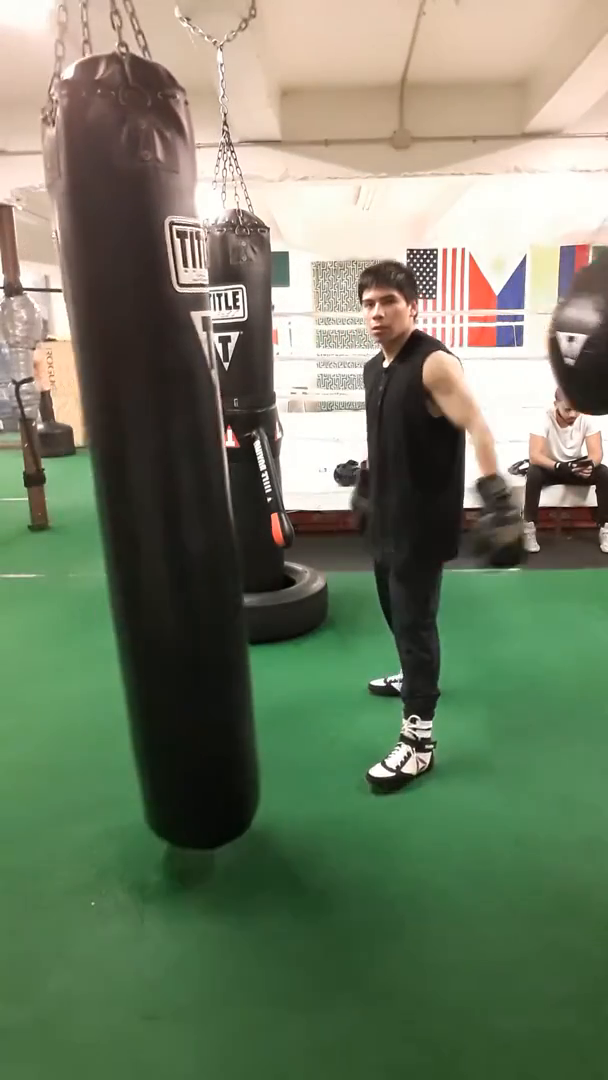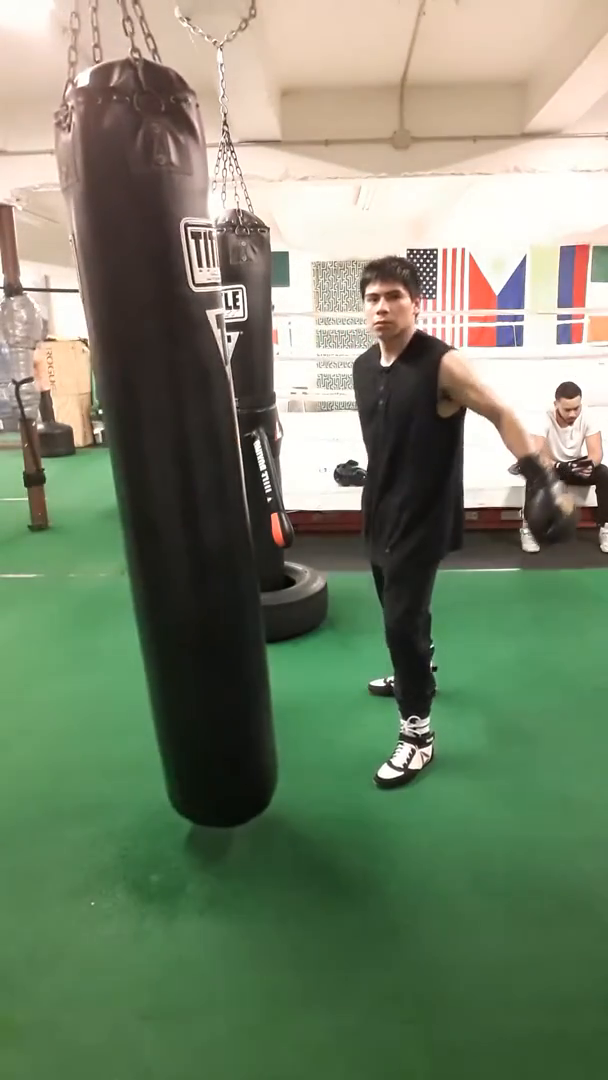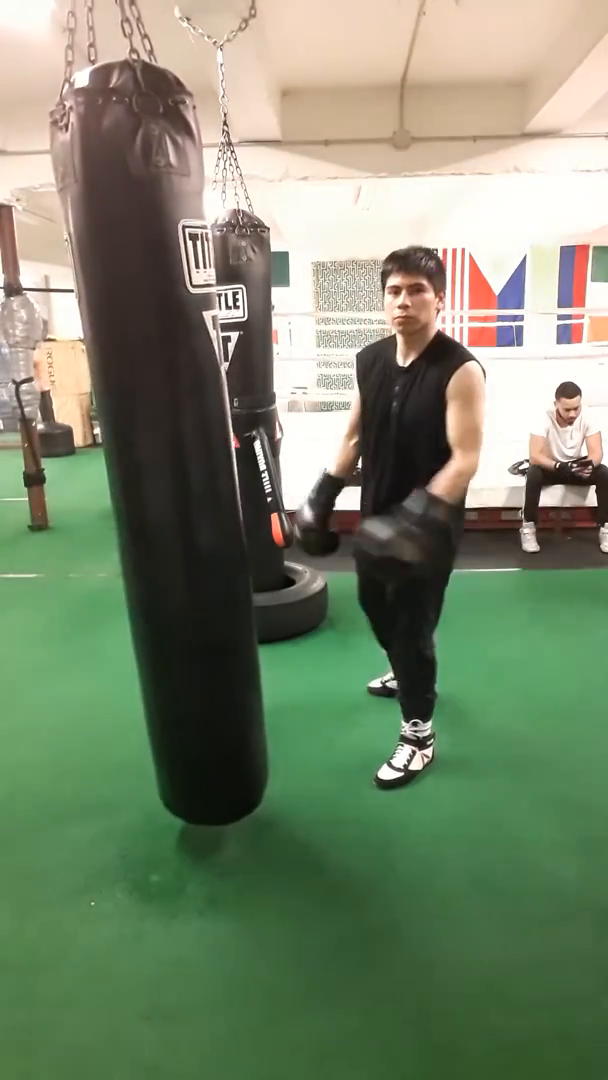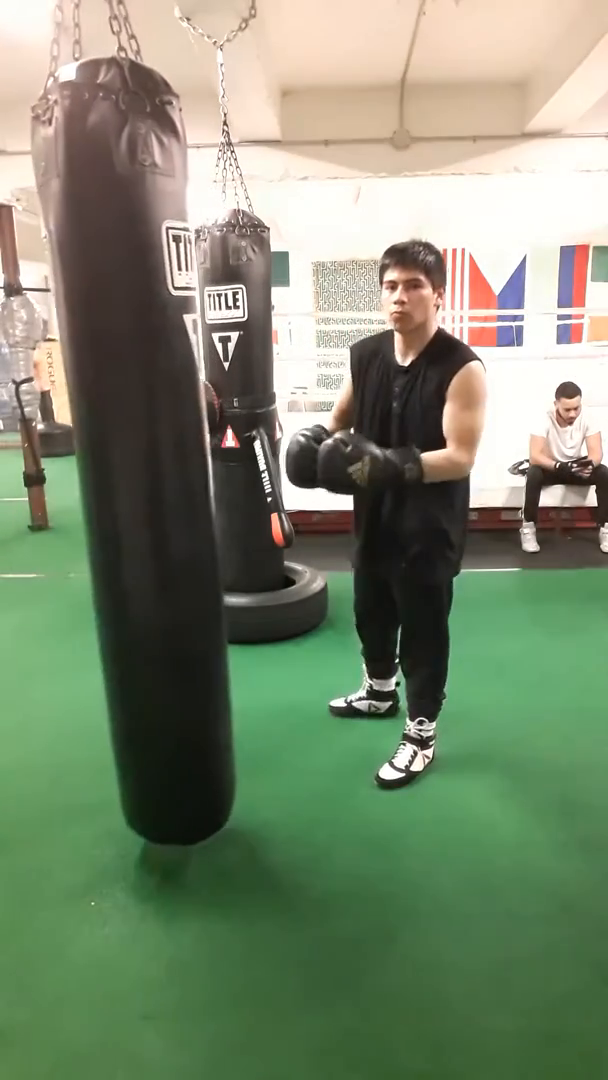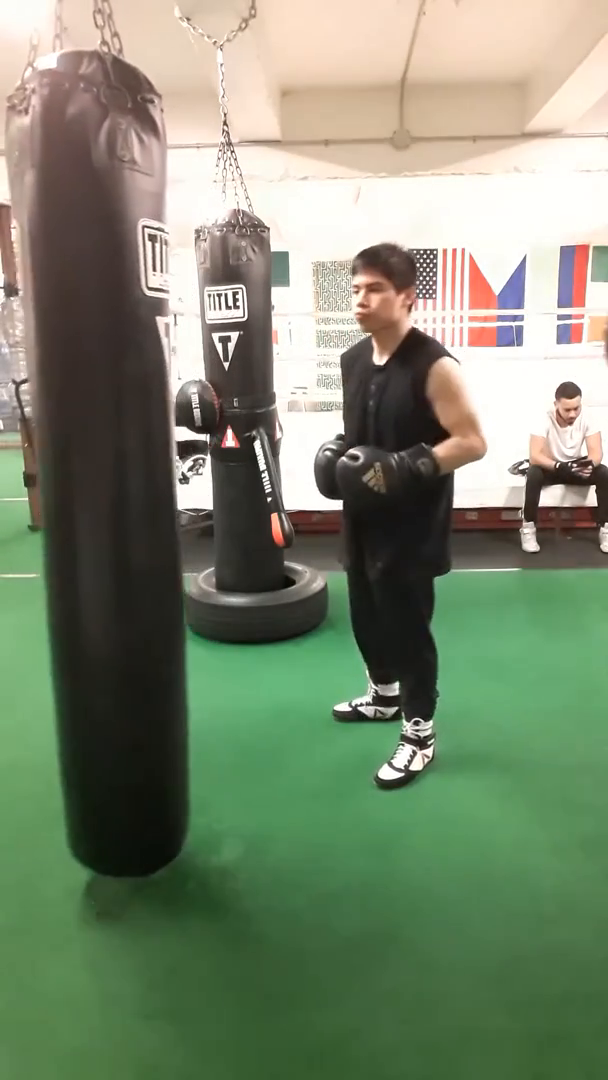
dt=0.3s
person 1, frame 1
left shoulder: (433, 362)
right shoulder: (374, 368)
left elbow: (478, 431)
left wrist: (500, 503)
right wrist: (370, 485)
left hip: (424, 519)
right hip: (391, 513)
left knee: (414, 618)
right knee: (394, 608)
left ankle: (418, 739)
right ankle: (415, 677)
person 1, frame 2
left shoulder: (442, 364)
right shoulder: (363, 367)
left elbow: (503, 417)
left wrist: (541, 480)
left hip: (424, 514)
right hip: (383, 510)
left knee: (401, 621)
right knee: (403, 608)
left ankle: (418, 734)
right ankle: (416, 674)
person 1, frame 3
left shoulder: (461, 371)
right shoulder: (370, 360)
left elbow: (465, 457)
left wrist: (415, 520)
right wrist: (322, 496)
left hip: (422, 530)
right hip: (377, 519)
left knee: (410, 630)
right knee: (376, 609)
left ankle: (418, 737)
right ankle: (407, 674)
person 1, frame 4
left shoulder: (461, 369)
right shoulder: (365, 355)
left elbow: (460, 457)
right elbow: (342, 418)
left wrist: (387, 465)
right wrist: (318, 441)
left hip: (429, 530)
right hip: (373, 519)
left knee: (423, 631)
right knee: (371, 616)
left ankle: (421, 737)
right ankle: (379, 692)
person 1, frame 5
left shoulder: (435, 367)
right shoulder: (354, 360)
left elbow: (472, 442)
left wrist: (401, 468)
right wrist: (337, 453)
left hip: (411, 528)
right hip: (362, 521)
left knee: (407, 630)
right knee: (366, 619)
left ankle: (419, 736)
right ankle: (384, 696)
